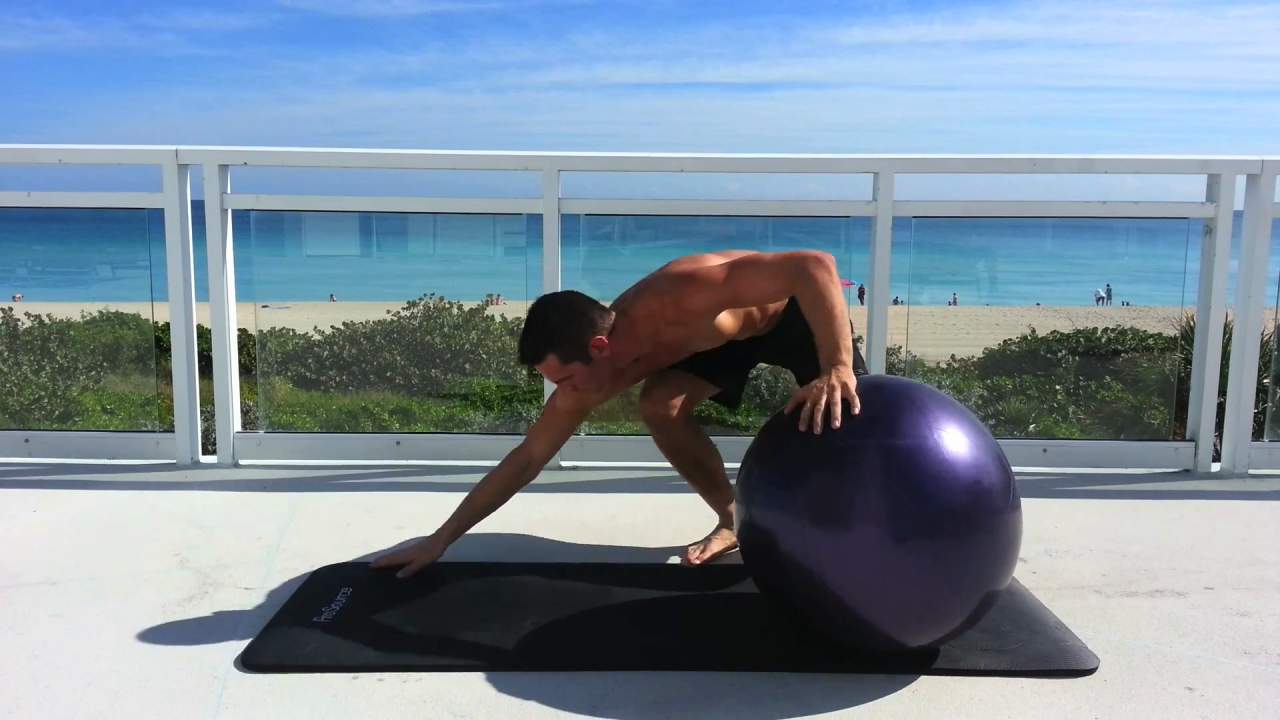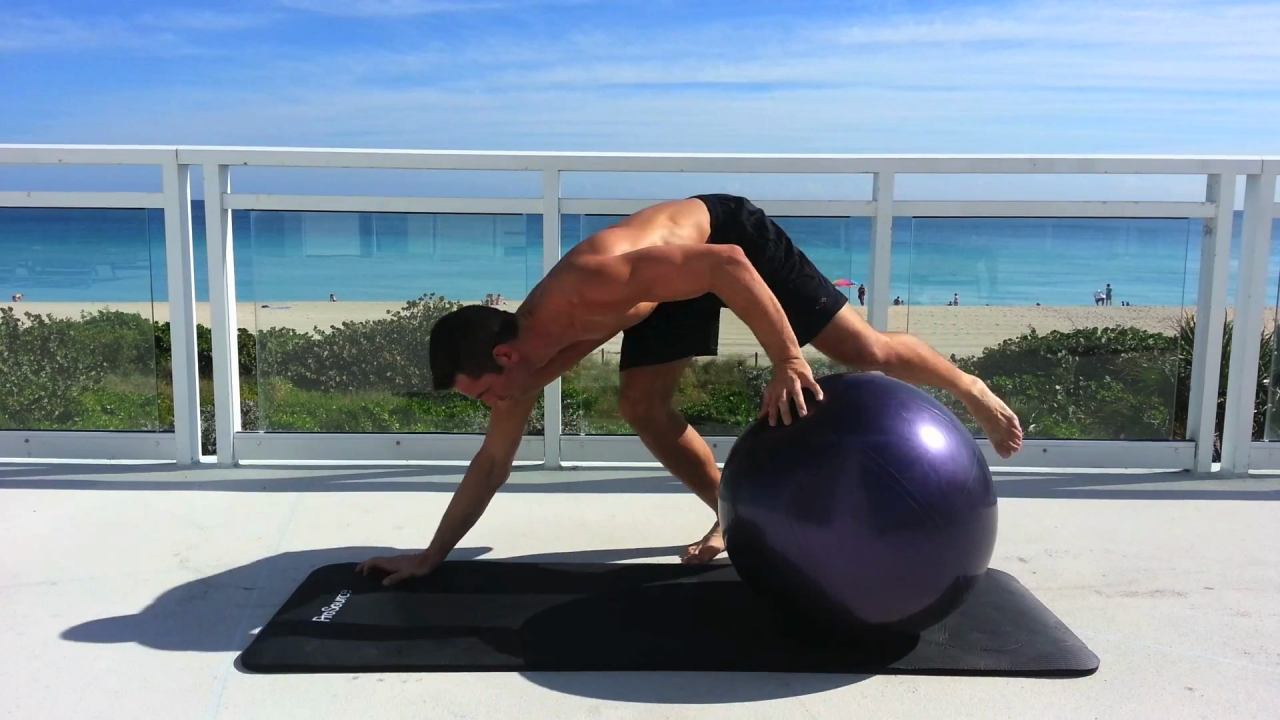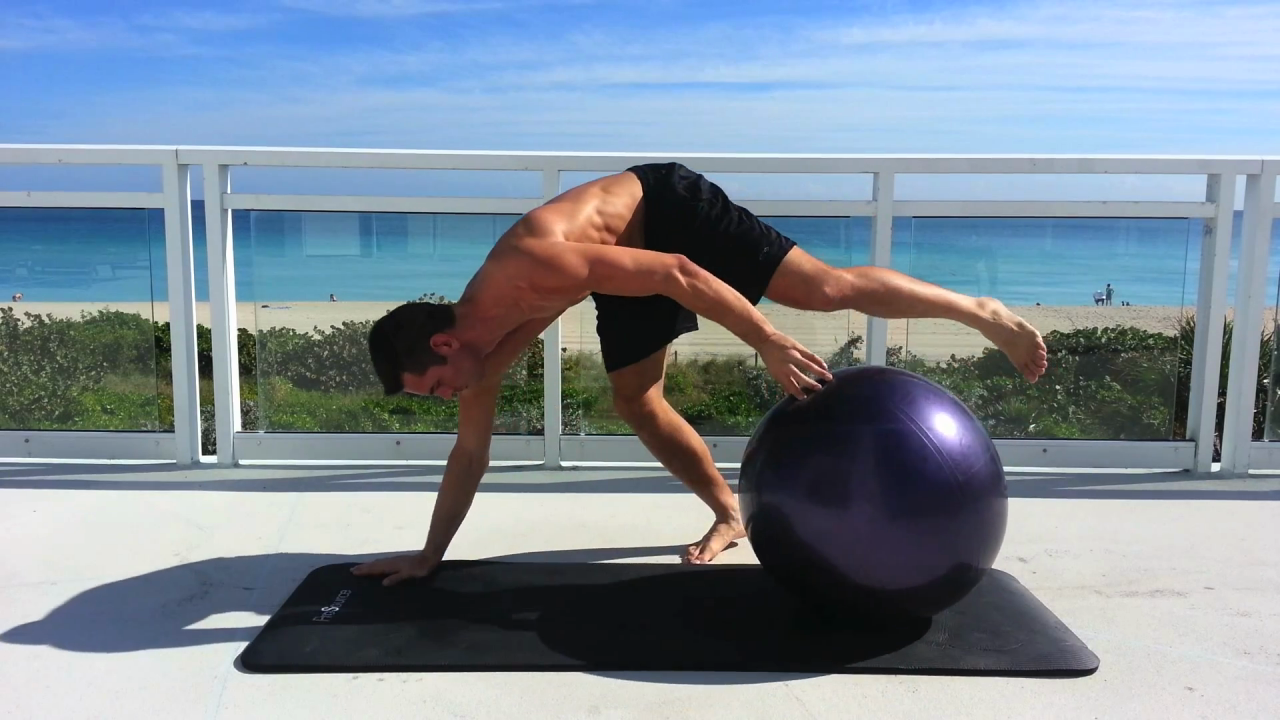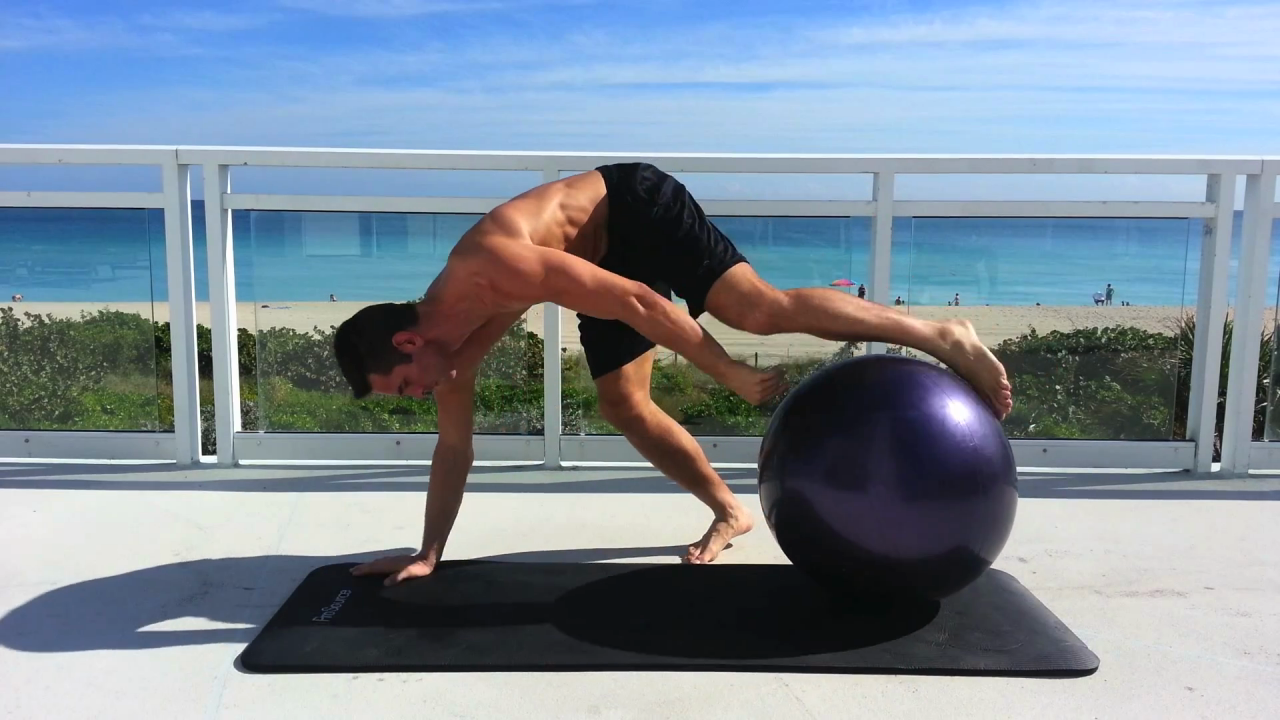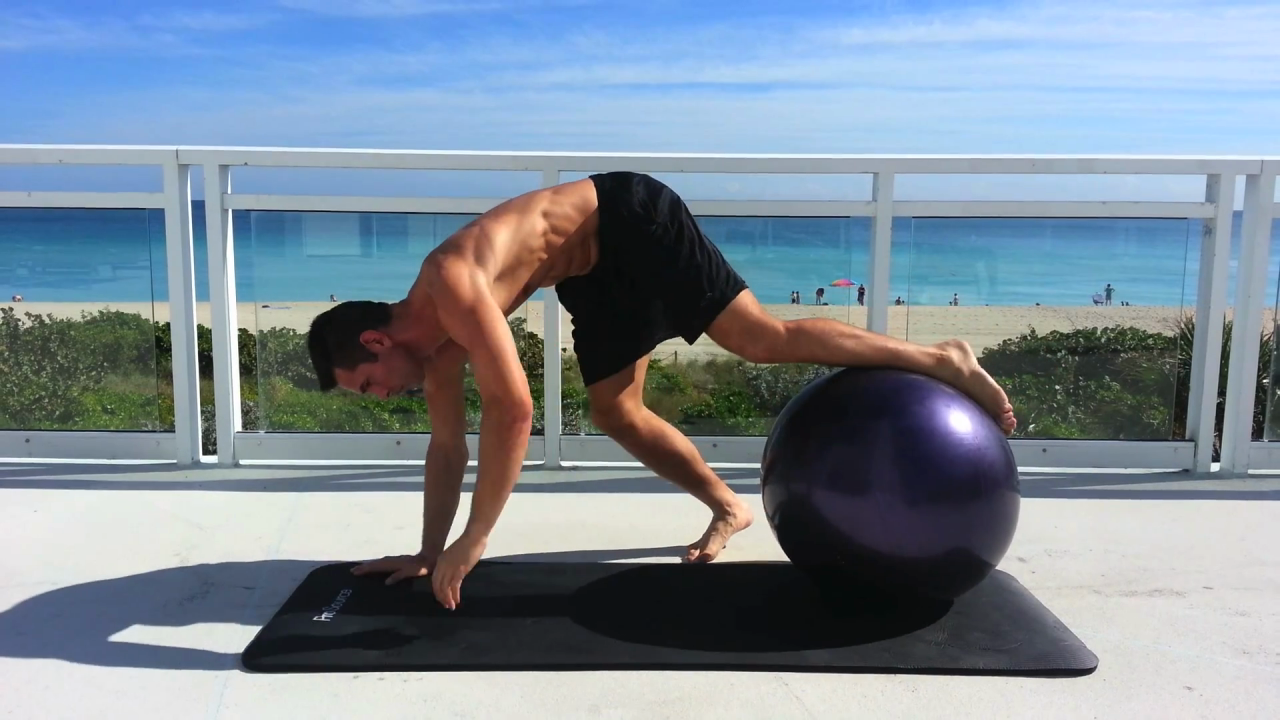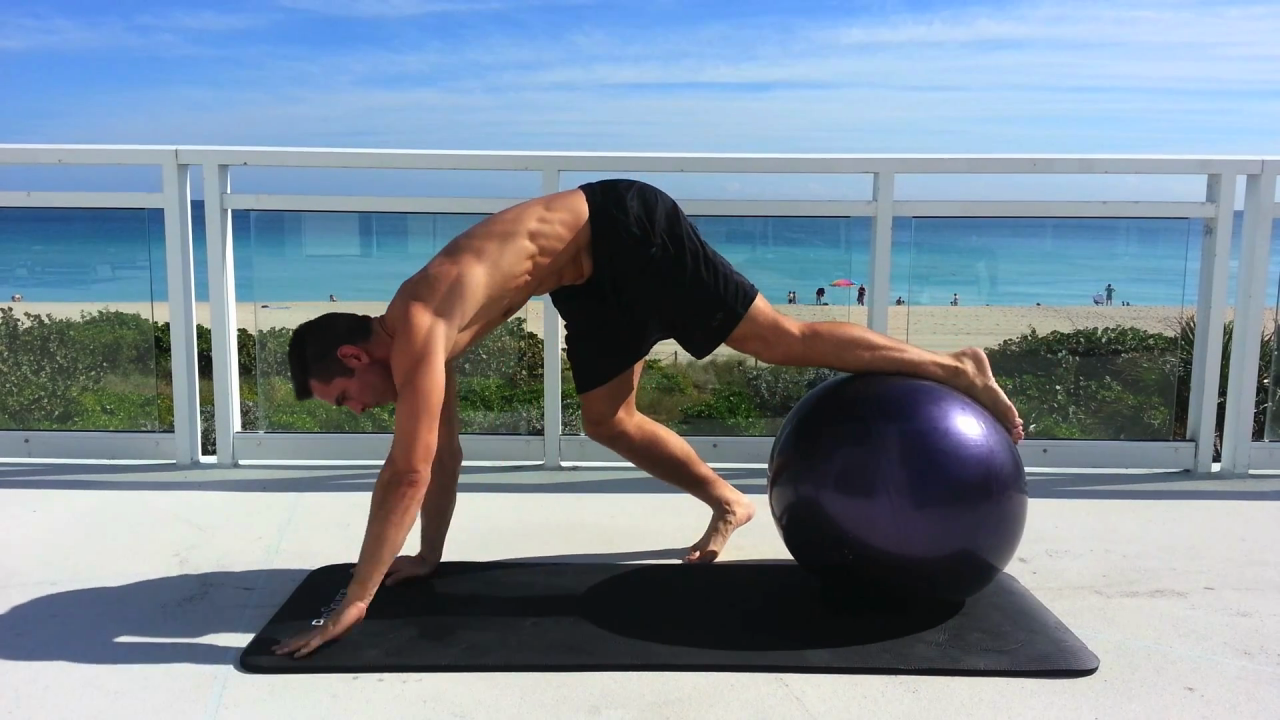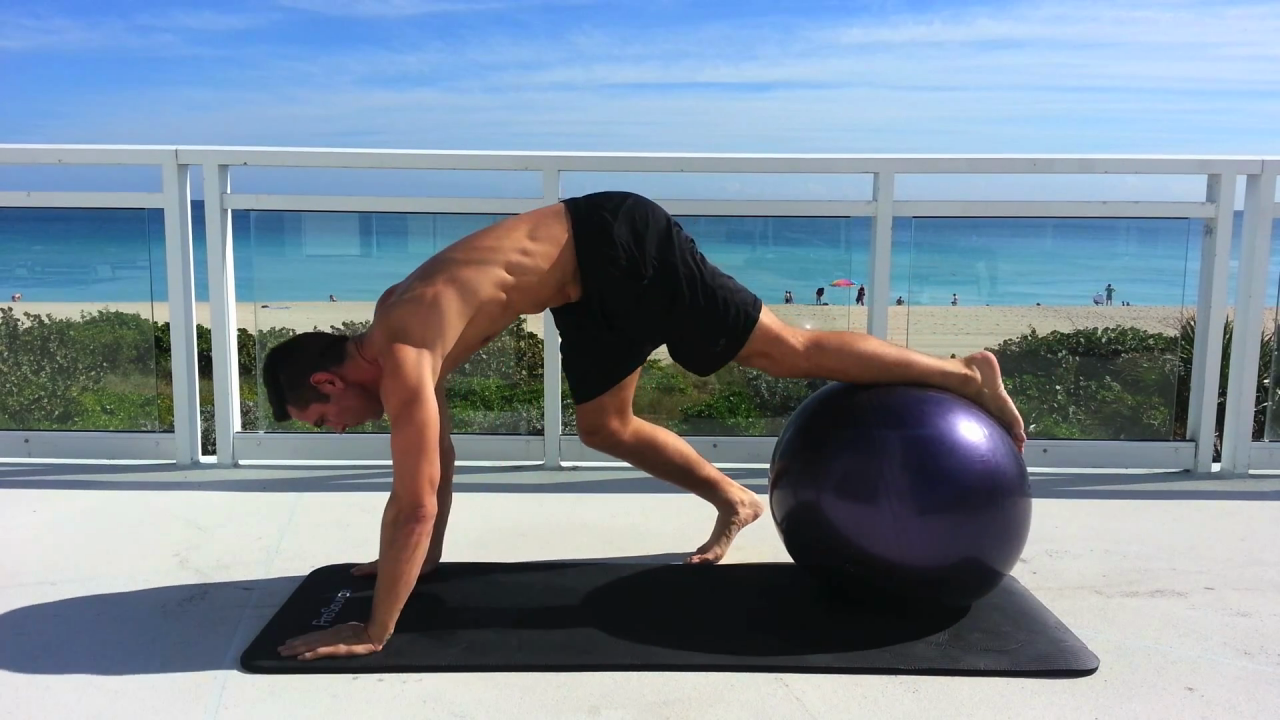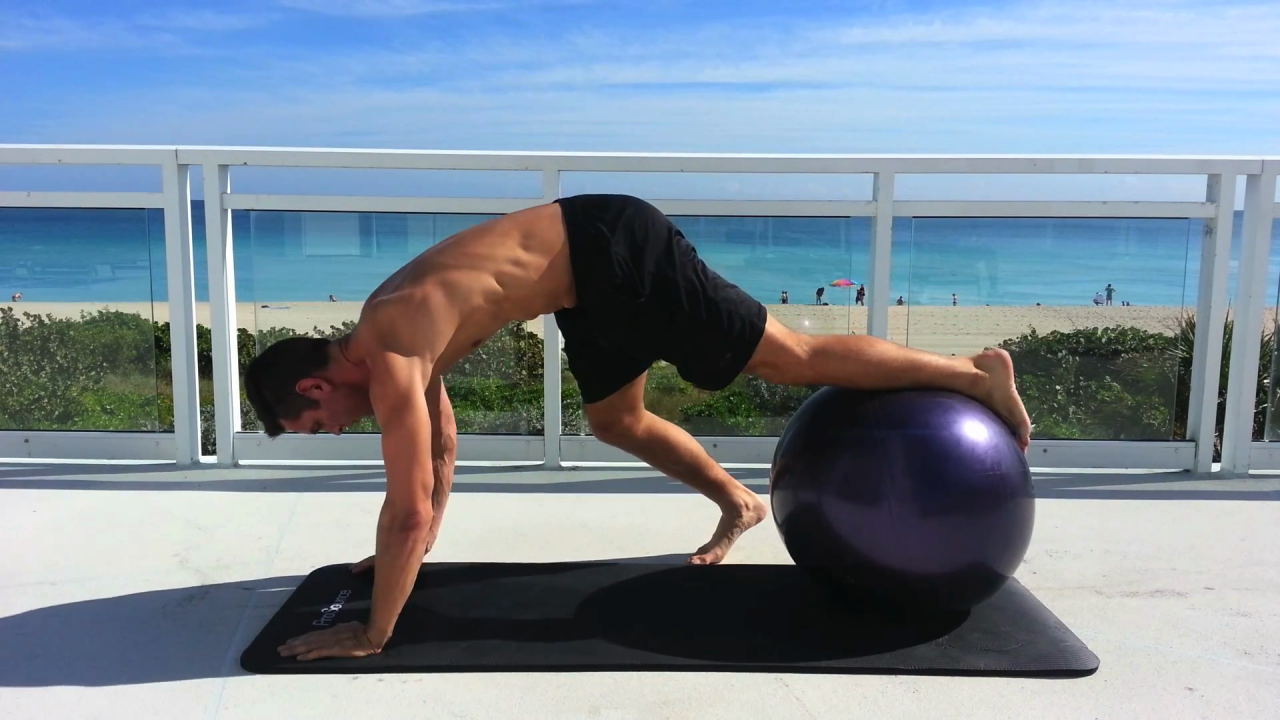
dt=0.3s
person 1, frame 1
left shoulder: (681, 295)
right shoulder: (596, 371)
left elbow: (816, 265)
right elbow: (528, 458)
left wrist: (838, 371)
right wrist: (442, 539)
left hip: (791, 306)
right hip: (729, 329)
right knee: (659, 406)
right ankle: (733, 520)
person 1, frame 2
left shoulder: (585, 289)
right shoulder: (524, 358)
left elbow: (727, 266)
right elbow: (493, 459)
left wrist: (787, 362)
right wrist: (431, 554)
left hip: (722, 232)
right hip: (666, 289)
left knee: (863, 351)
right knee: (641, 407)
left ankle: (970, 391)
person 1, frame 3
left shoulder: (530, 271)
right shoulder: (481, 343)
left elbow: (681, 276)
right elbow: (469, 451)
left wrist: (770, 346)
right wrist: (430, 552)
left hip: (665, 204)
right hip: (631, 251)
left knee: (817, 286)
right knee: (635, 404)
left ankle: (984, 312)
right ankle: (729, 513)
person 1, frame 4
left shoulder: (491, 270)
right shoulder: (448, 337)
left elbow: (640, 304)
right elbow: (453, 447)
left wrist: (732, 373)
right wrist: (428, 553)
left hip: (635, 204)
right hip: (604, 253)
left knee: (760, 309)
right knee: (622, 405)
left ankle: (942, 338)
right ankle: (729, 511)
person 1, frame 5
left shoulder: (451, 291)
right shoulder: (430, 330)
left elbow: (514, 408)
right elbow: (447, 442)
left wrist: (473, 540)
right wrist: (432, 549)
left hip: (631, 216)
right hip: (596, 264)
left knee: (760, 338)
right knee: (613, 413)
left ankle: (943, 362)
right ankle: (727, 507)
person 1, frame 6
left shoulder: (415, 334)
right shoulder: (415, 332)
left elbow: (407, 472)
right elbow: (442, 452)
left wrist: (355, 599)
right wrist: (428, 556)
left hip: (627, 227)
right hip: (592, 270)
left knee: (781, 341)
right knee: (608, 422)
left ankle: (956, 371)
right ankle: (728, 504)
person 1, frame 7
left shoulder: (398, 358)
right shoulder: (392, 323)
left elbow: (414, 501)
right elbow: (436, 454)
left wrist: (375, 631)
right wrist: (425, 559)
left hip: (618, 245)
right hip: (593, 269)
left knee: (791, 352)
right knee: (606, 429)
left ankle: (966, 376)
right ankle: (733, 501)
person 1, frame 8
left shoulder: (386, 361)
right shoulder: (383, 320)
left elbow: (409, 505)
right elbow: (443, 442)
left wrist: (374, 633)
right wrist: (415, 550)
left hip: (616, 254)
right hip: (593, 253)
left knee: (796, 359)
right knee: (617, 423)
left ankle: (975, 373)
right ankle: (737, 502)
